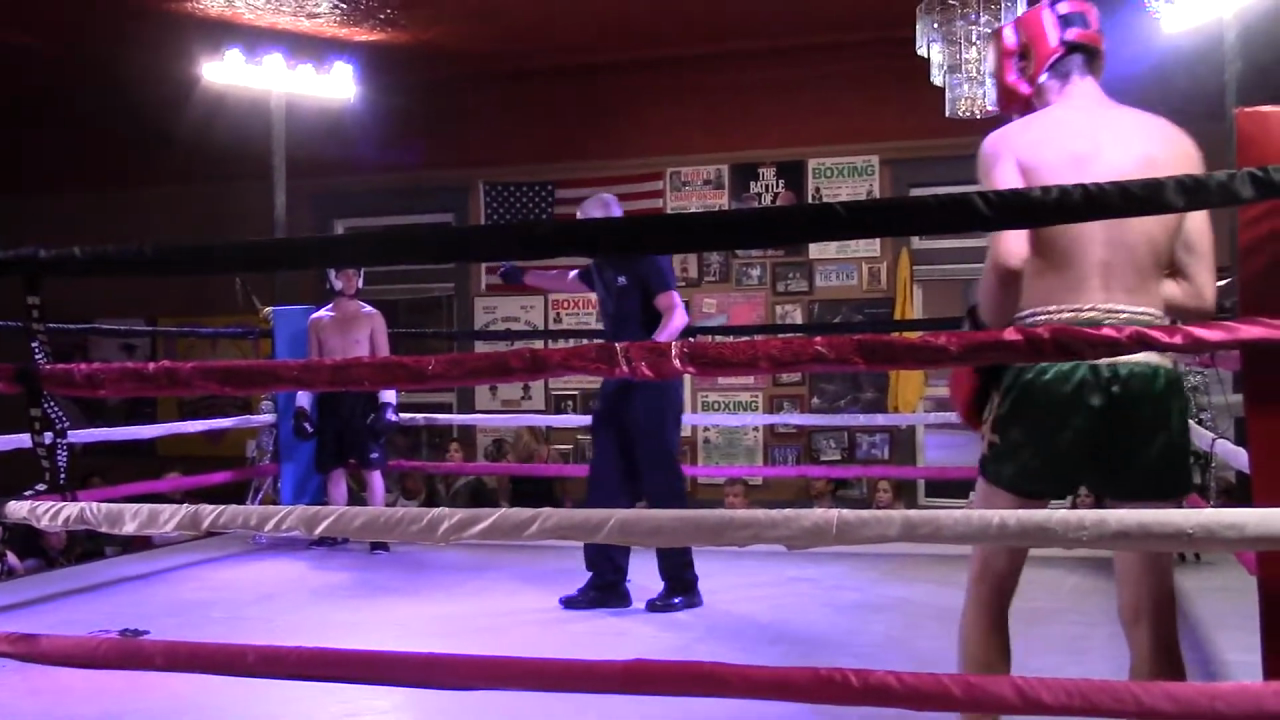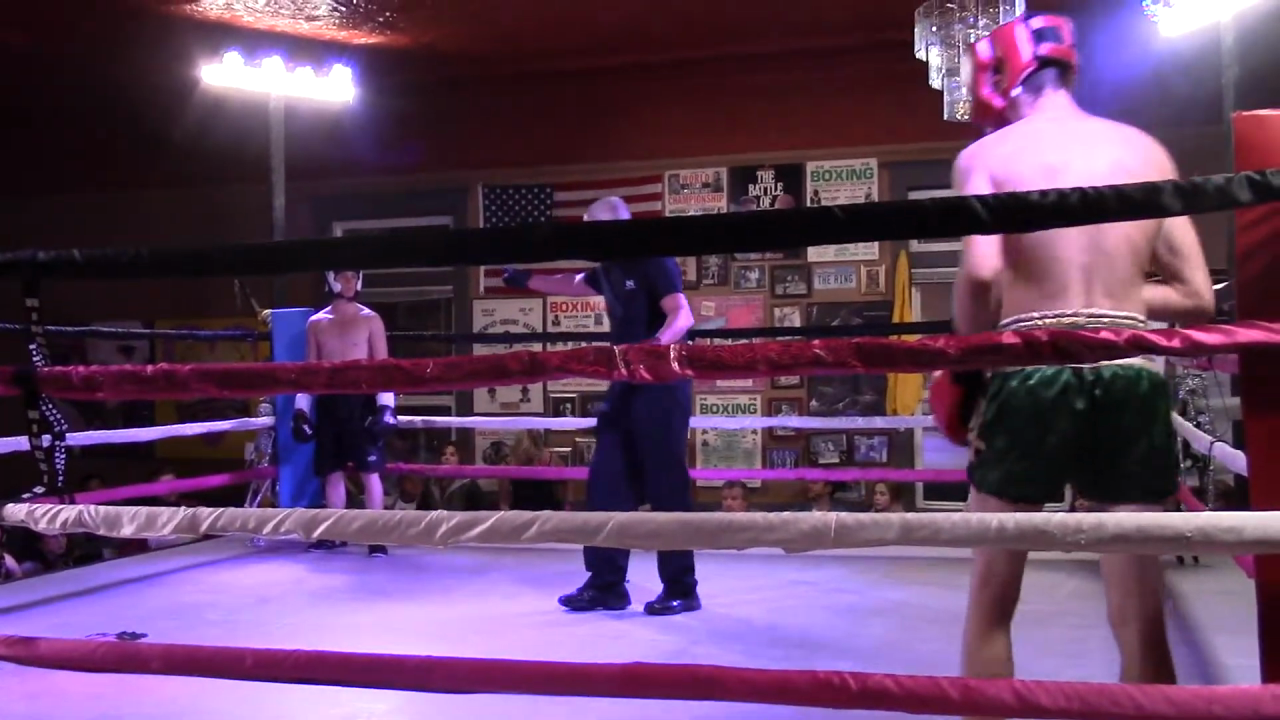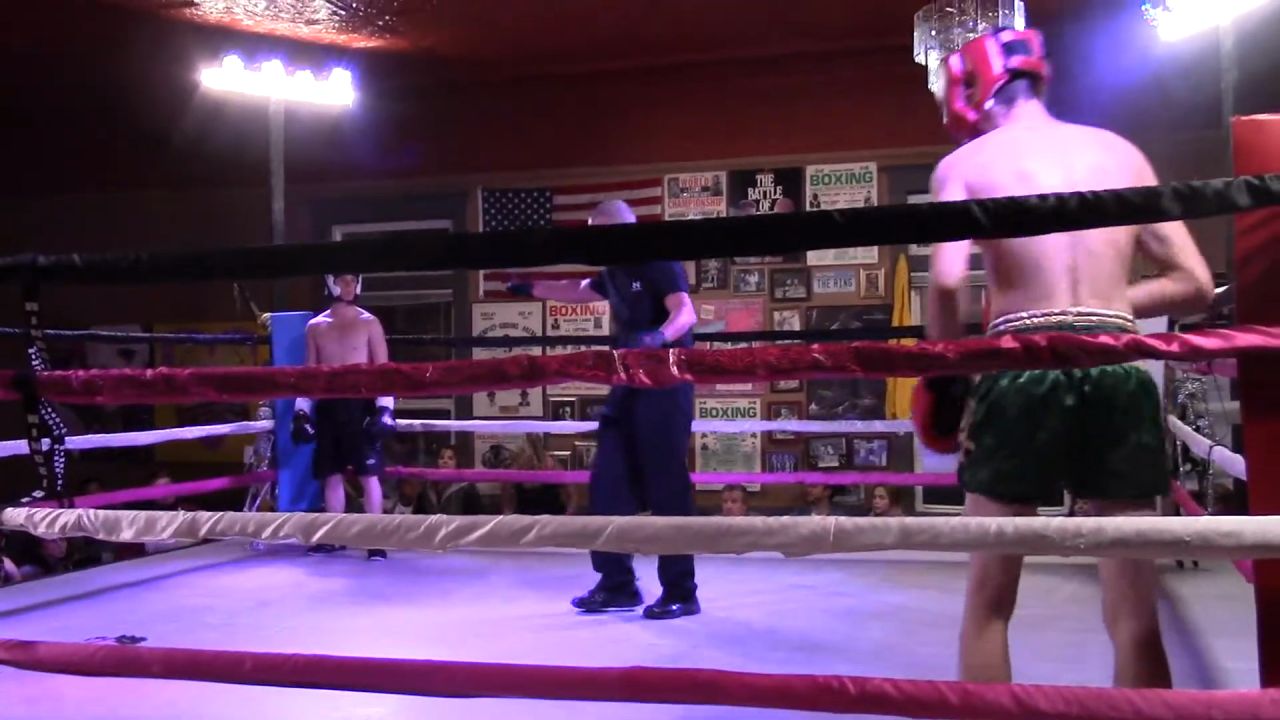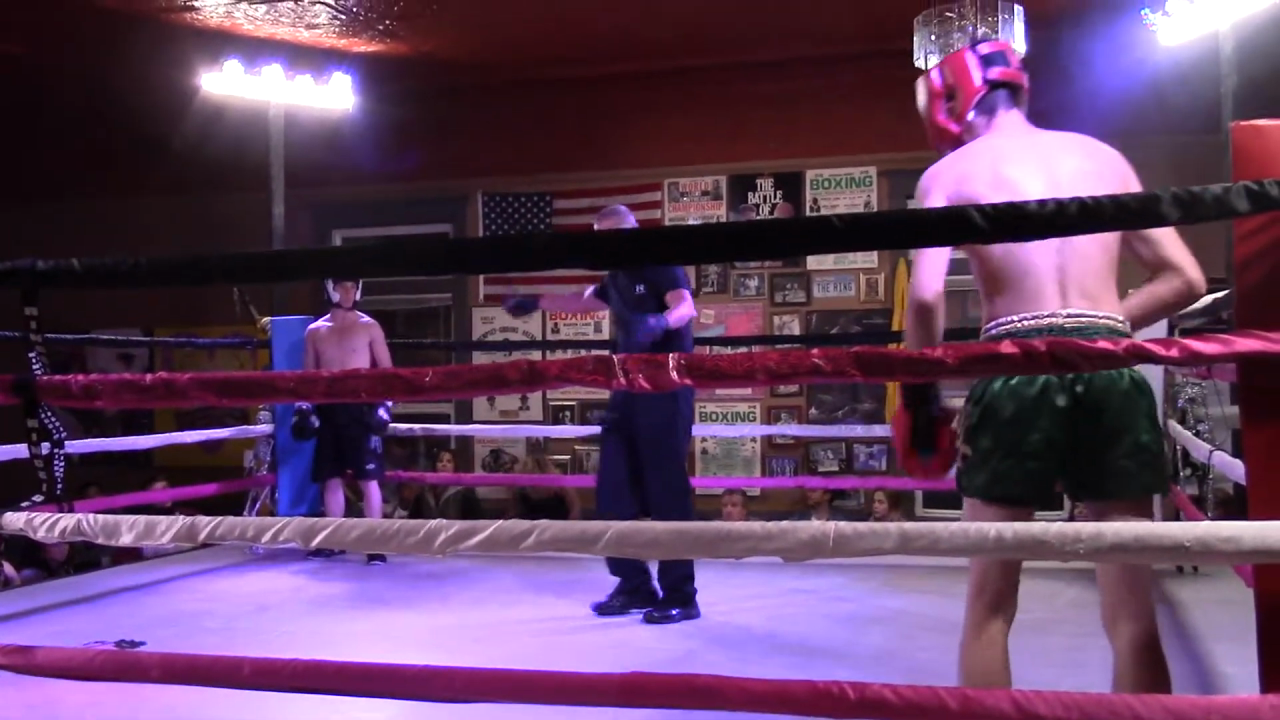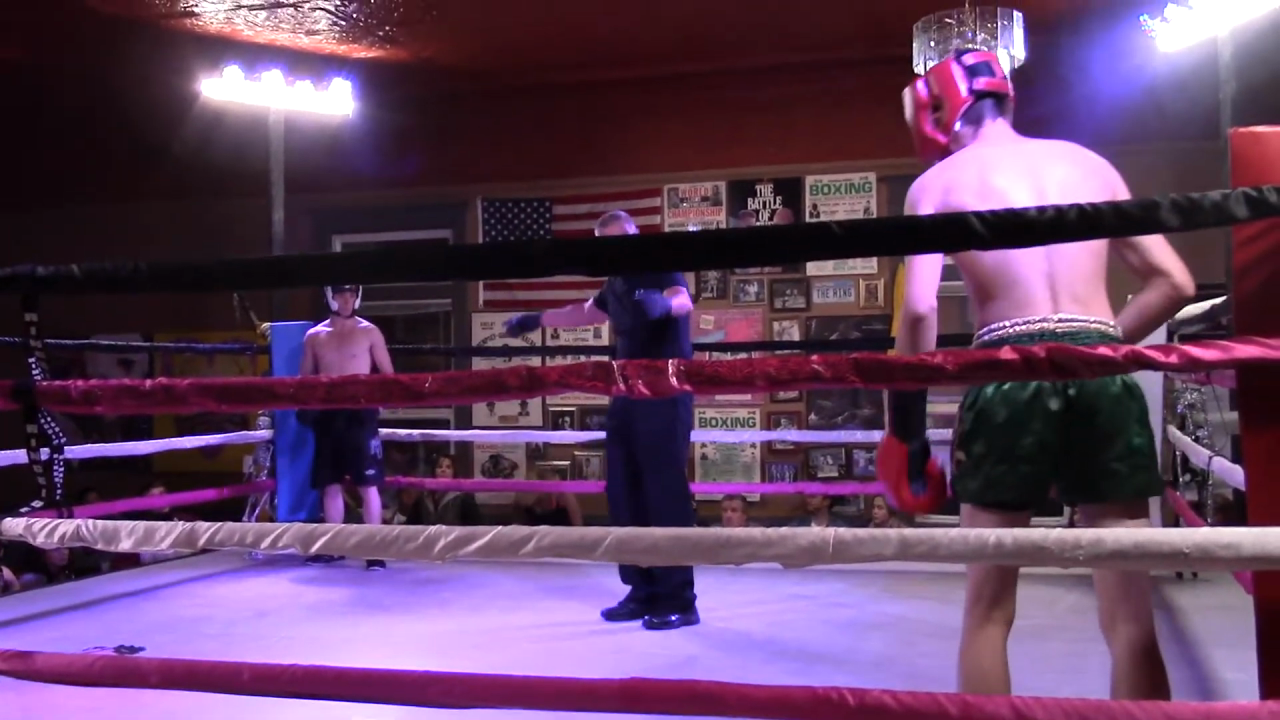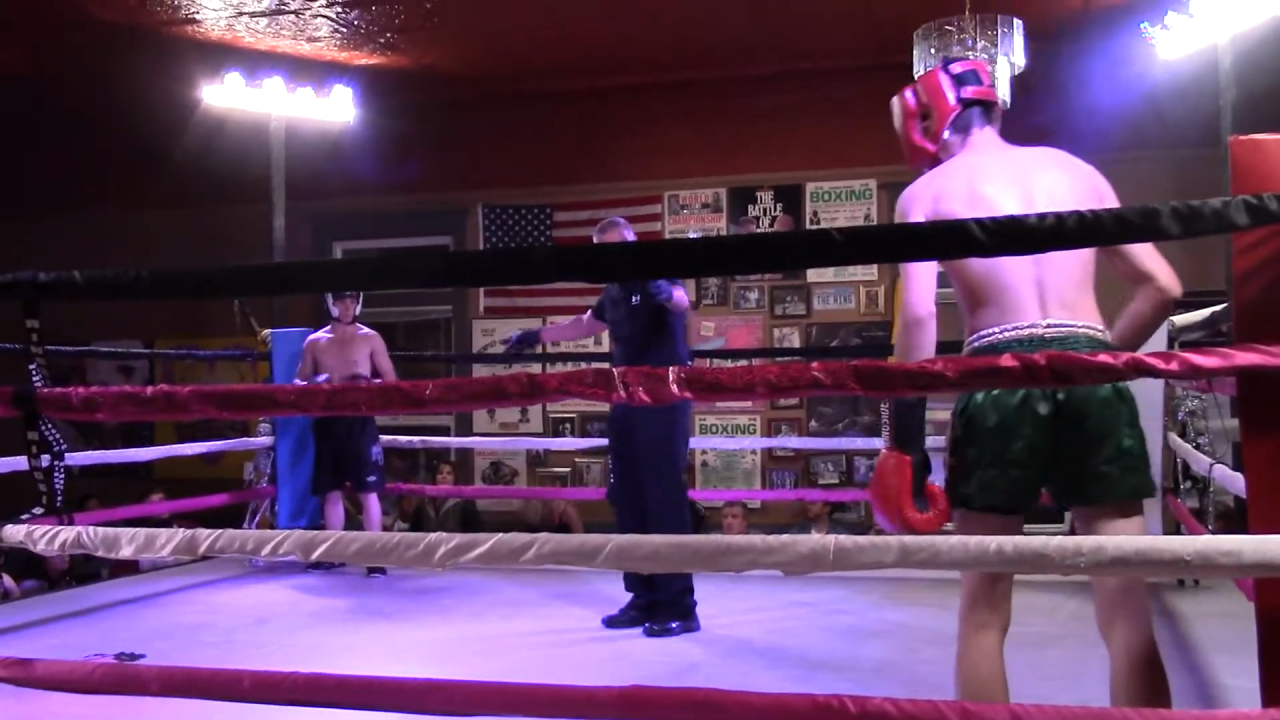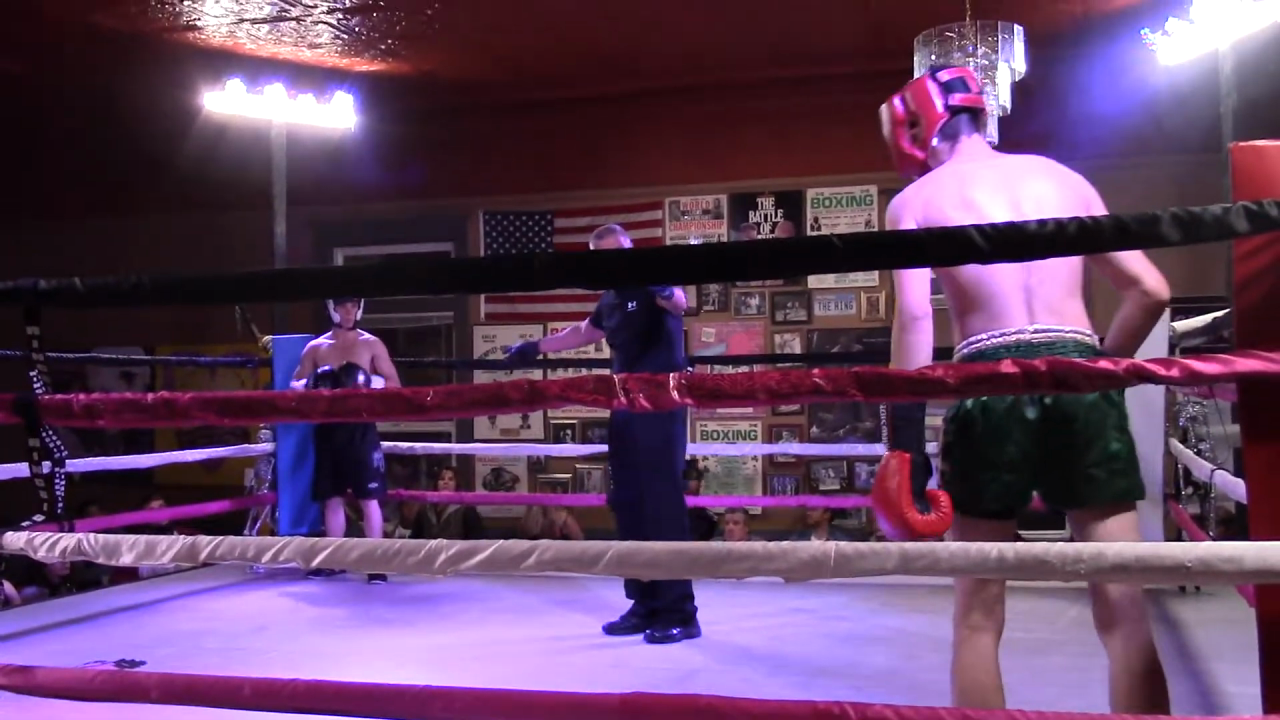
dt=0.1s
person 1, frame 1
left shoulder: (1013, 141)
right shoulder: (1176, 145)
left elbow: (1009, 259)
right elbow: (1199, 295)
left wrist: (989, 338)
left hip: (1046, 372)
right hip: (1145, 376)
left knee: (990, 588)
right knee: (1150, 614)
person 1, frame 2
left shoulder: (989, 155)
right shoulder: (1146, 152)
left elbow: (980, 273)
right elbow: (1194, 295)
left wrist: (968, 362)
left hip: (1033, 376)
right hip: (1129, 376)
left knee: (992, 603)
right knee: (1140, 616)
person 1, frame 3
left shoulder: (965, 164)
right shoulder: (1122, 155)
left elbow: (948, 280)
right elbow: (1194, 284)
left wrist: (942, 374)
left hip: (1021, 376)
right hip: (1119, 375)
left knee: (988, 604)
right knee: (1134, 614)
person 1, frame 4
left shoulder: (948, 174)
right shoulder: (1104, 158)
left elbow: (926, 296)
right elbow: (1186, 278)
left wrist: (919, 395)
left hip: (1017, 378)
right hip: (1113, 377)
left knee: (991, 607)
right knee: (1133, 614)
person 1, frame 5
left shoulder: (937, 183)
right shoulder: (1091, 166)
left elbow: (919, 308)
right elbow: (1174, 283)
left wrist: (906, 421)
left hip: (1008, 382)
right hip: (1105, 380)
left knee: (988, 612)
right knee: (1130, 616)
person 1, frame 6
left shoulder: (925, 193)
right shoulder: (1077, 172)
left elbow: (918, 313)
right elbow: (1163, 285)
left wrist: (905, 436)
left hip: (1001, 386)
right hip: (1093, 382)
left knee: (984, 616)
right knee: (1128, 614)
person 1, frame 7
left shoulder: (915, 199)
right shoulder: (1065, 180)
left elbow: (914, 315)
right elbow: (1151, 289)
left wrist: (904, 439)
left hip: (991, 391)
right hip: (1082, 386)
left knee: (977, 620)
right knee: (1124, 617)
person 2, frame 1
left shoulder: (647, 260)
right shoulder: (602, 266)
left elbow: (677, 313)
right elbow: (567, 281)
right wrist: (520, 275)
left hip: (654, 383)
right hip: (618, 382)
left knee: (661, 482)
right knee: (606, 482)
left ankle: (682, 586)
right ankle: (607, 583)
person 2, frame 2
left shoulder: (656, 262)
right shoulder: (610, 269)
left elbow: (682, 316)
right elbow: (573, 285)
left wrist: (654, 347)
right wrist: (525, 280)
left hip: (662, 385)
right hip: (625, 385)
left knee: (666, 484)
right knee: (606, 480)
left ankle: (681, 588)
right ankle: (606, 582)
person 2, frame 3
left shoulder: (660, 264)
right shoulder: (614, 273)
left elbow: (685, 313)
right elbow: (578, 292)
left wrist: (657, 338)
right wrist: (530, 288)
left hip: (664, 388)
right hip: (627, 388)
left knee: (667, 488)
right knee: (608, 482)
left ankle: (681, 592)
right ankle: (617, 582)
person 2, frame 4
left shoulder: (662, 267)
right shoulder: (617, 277)
left elbow: (685, 306)
right elbow: (583, 300)
left wrist: (659, 322)
right wrist: (533, 303)
left hip: (666, 392)
right hip: (628, 391)
left knee: (667, 490)
right knee: (614, 487)
left ankle: (680, 596)
right ankle: (635, 585)
person 2, frame 5
left shoulder: (660, 271)
right shoulder: (616, 284)
left elbow: (683, 302)
right elbow: (584, 313)
left wrist: (663, 303)
right wrist: (535, 319)
left hip: (665, 397)
right hip: (627, 396)
left knee: (667, 496)
right knee: (622, 494)
left ankle: (680, 602)
right ankle: (645, 593)
person 2, frame 6
left shoulder: (655, 280)
right shoulder: (613, 292)
left elbow: (681, 302)
right elbow: (585, 324)
left wrist: (665, 291)
right wrist: (537, 336)
left hip: (663, 403)
right hip: (626, 403)
left knee: (665, 501)
right knee: (629, 501)
left ankle: (680, 608)
right ankle: (646, 599)
person 2, frame 7
left shoulder: (651, 286)
right shoulder: (609, 299)
left elbow: (679, 302)
right elbow: (583, 333)
left wrist: (665, 292)
right wrist: (536, 347)
left hip: (660, 408)
right hip: (625, 409)
left knee: (663, 507)
right knee: (628, 508)
left ankle: (680, 614)
right ankle: (647, 606)
person 3, frame 1
left shoulder: (372, 317)
right shoulder: (317, 320)
left wrist: (388, 403)
right wrist: (302, 406)
left hip: (362, 398)
right hip: (330, 400)
left knee: (371, 468)
right knee: (333, 469)
person 3, frame 2
left shoulder: (370, 320)
right shoulder: (316, 323)
left wrist: (386, 406)
right wrist: (301, 409)
left hip: (360, 401)
right hip: (328, 403)
left knee: (369, 470)
right knee: (332, 472)
person 3, frame 3
left shoulder: (369, 323)
right shoulder: (315, 326)
left elbow: (383, 368)
left wrist: (385, 408)
right wrist: (302, 410)
left hip: (360, 404)
right hip: (328, 406)
left knee: (369, 474)
right knee: (331, 475)
person 3, frame 4
left shoulder: (370, 327)
right shoulder: (314, 330)
left elbow: (387, 371)
right elbow: (309, 374)
left wrist: (382, 404)
right wrist: (302, 408)
left hip: (359, 410)
right hip: (327, 410)
left knee: (368, 478)
right knee: (331, 478)
person 3, frame 5
left shoulder: (369, 332)
right shoulder: (314, 336)
left elbow: (389, 375)
right elbow: (305, 377)
left hip: (359, 414)
right hip: (326, 415)
left knee: (368, 484)
right knee: (330, 484)
person 3, frame 6
left shoulder: (370, 338)
right shoulder: (314, 342)
left elbow: (391, 380)
right elbow: (297, 381)
left wrist: (369, 385)
right wrist: (312, 387)
left hip: (359, 421)
right hip: (327, 422)
left knee: (368, 491)
right knee: (331, 491)
person 3, frame 7
left shoulder: (372, 344)
right shoulder: (315, 348)
left elbow: (395, 385)
right elbow: (294, 386)
left wrist: (367, 380)
right wrist: (311, 384)
left hip: (360, 427)
right hip: (328, 428)
left knee: (369, 498)
right knee: (332, 498)
